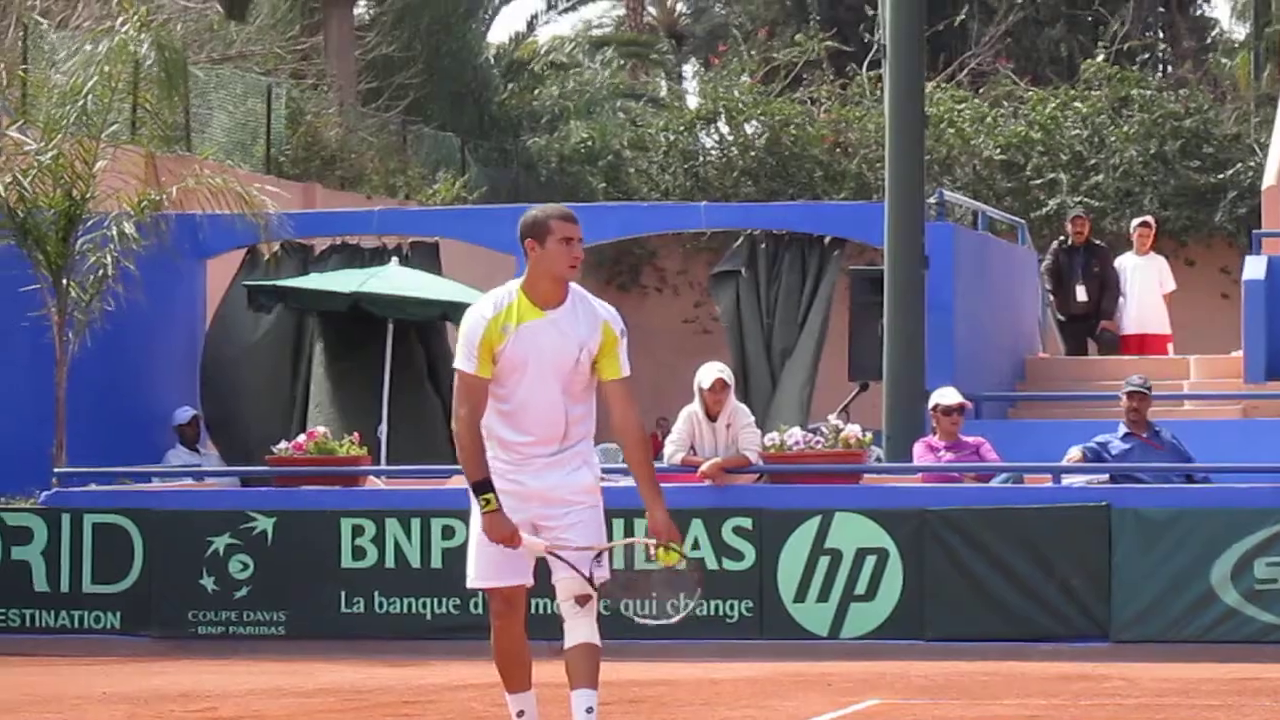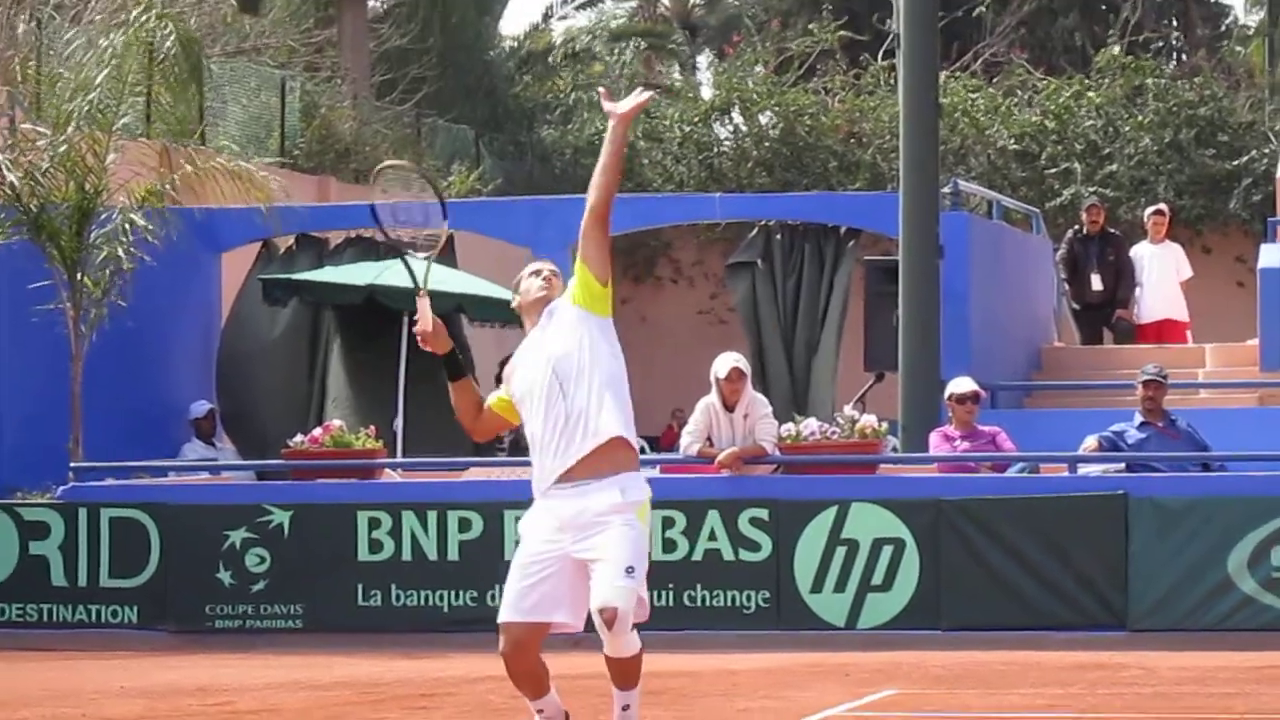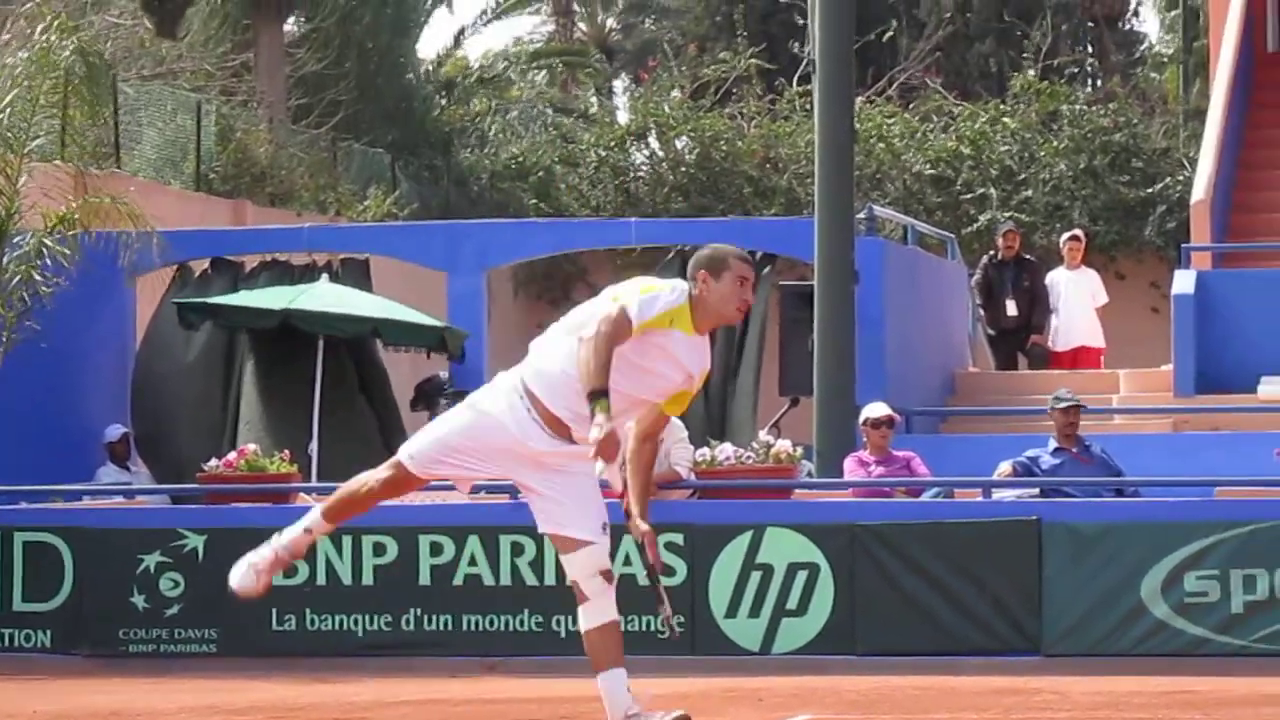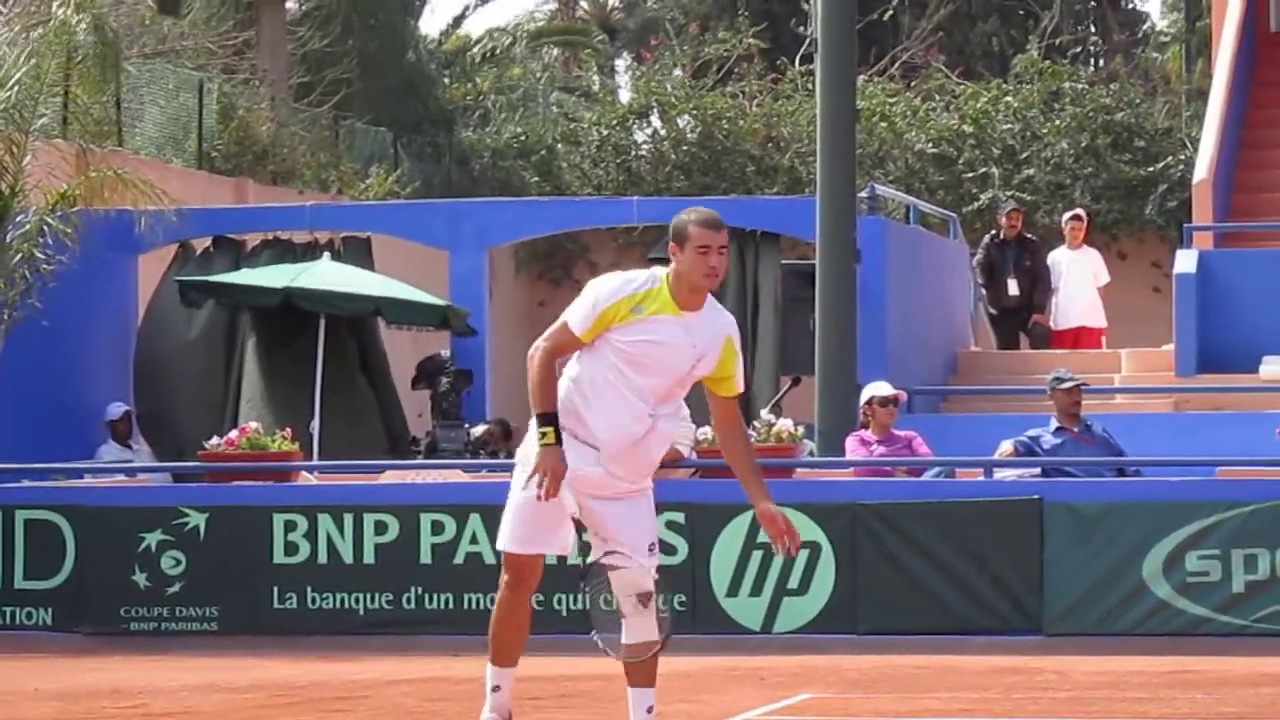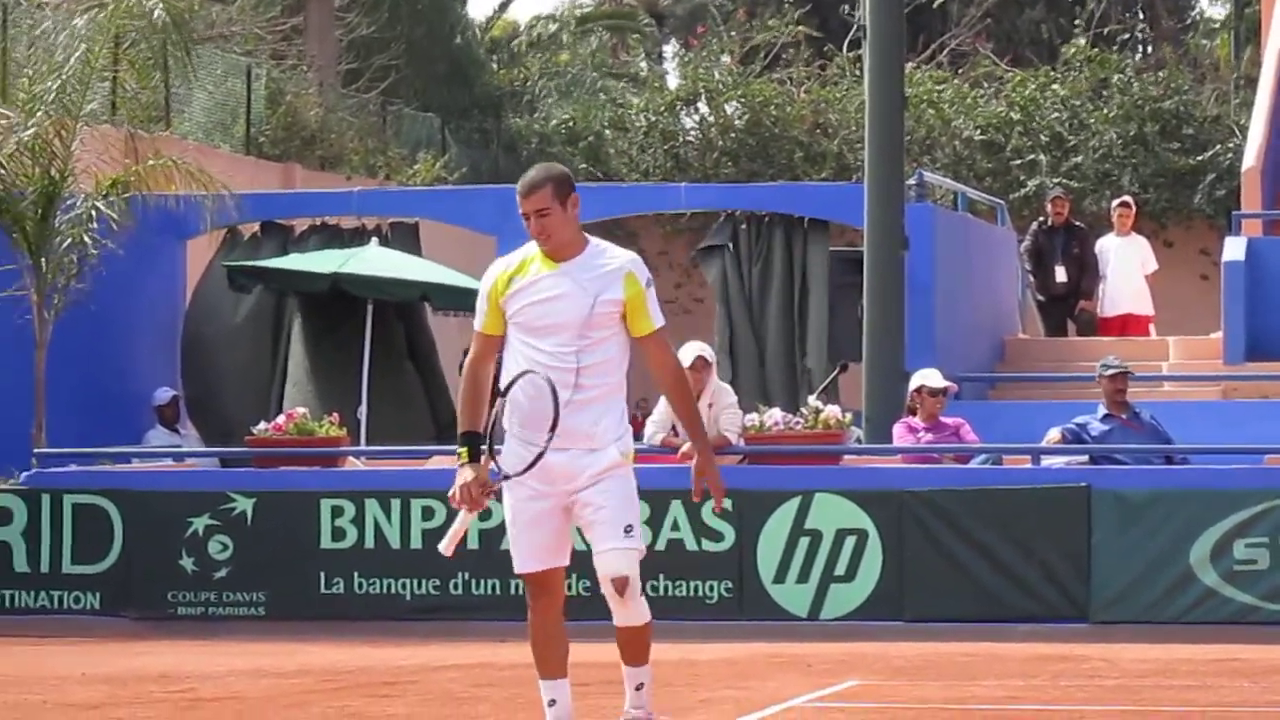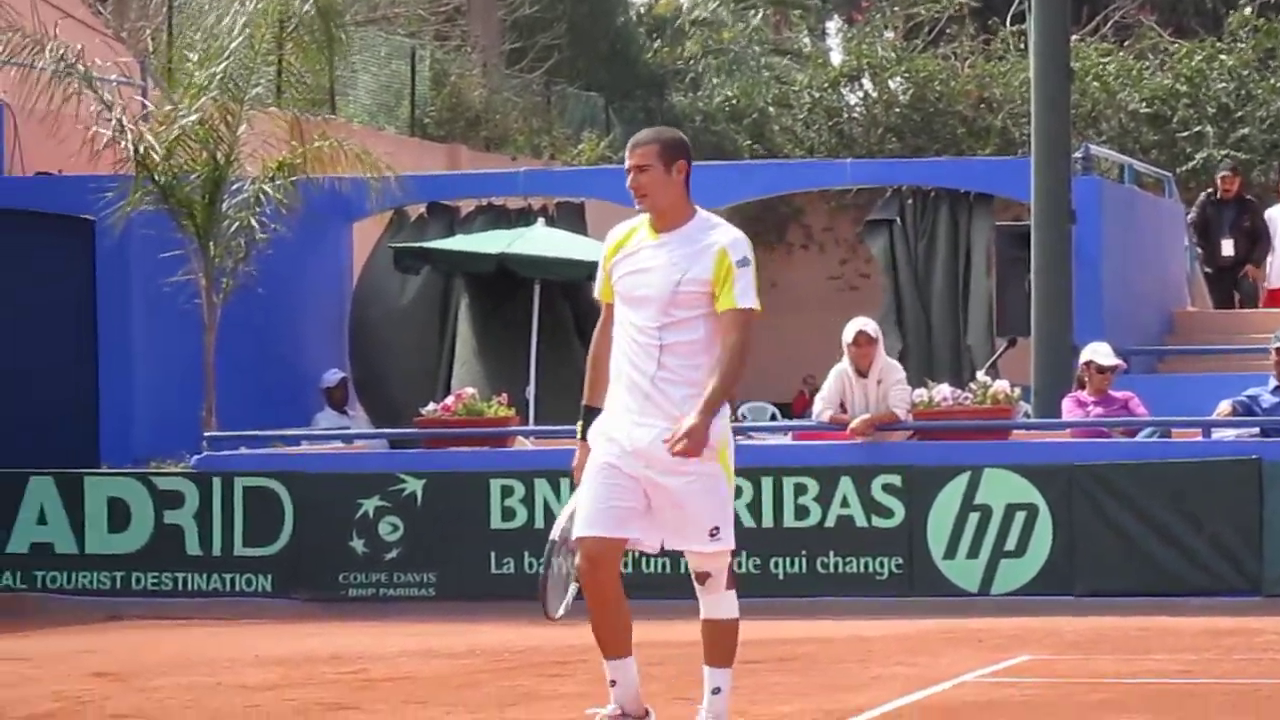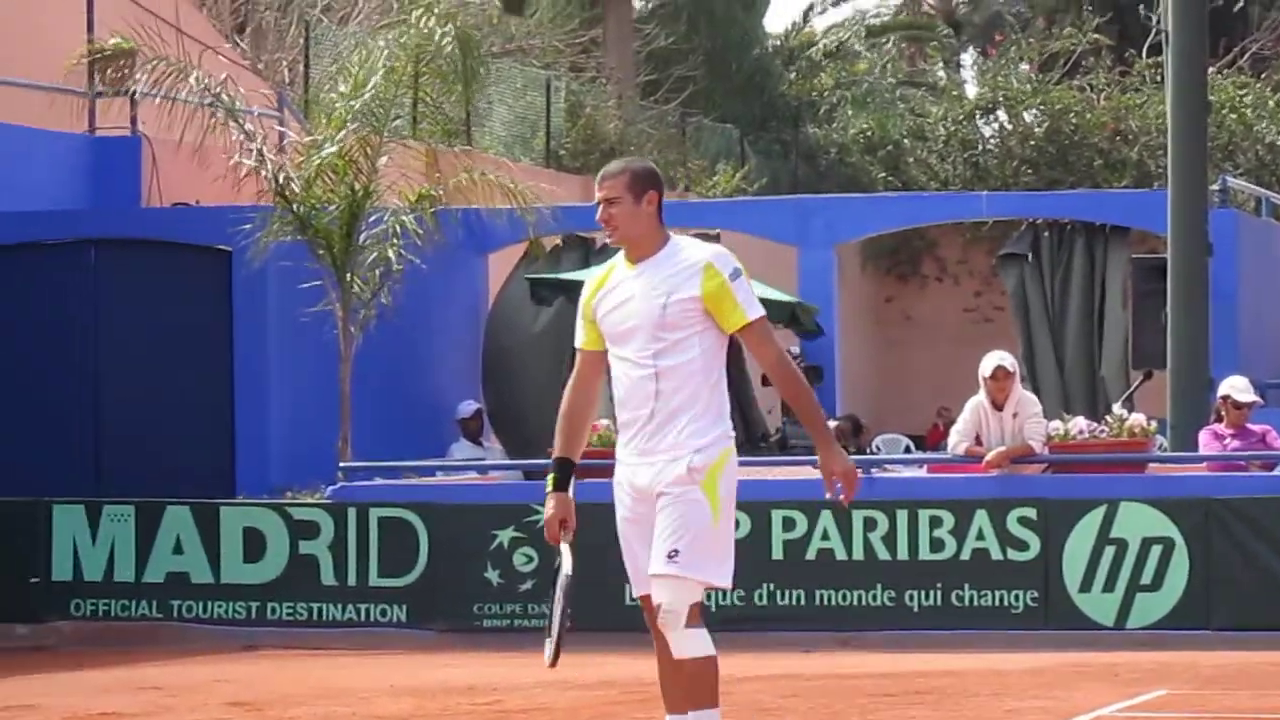
dt=0.7s
person 1, frame 1
left shoulder: (600, 320)
right shoulder: (487, 316)
left elbow: (624, 414)
right elbow: (466, 418)
left wrist: (655, 504)
right wrist: (488, 503)
left hip: (572, 482)
right hip: (501, 482)
left knee: (580, 602)
right knee: (506, 608)
person 1, frame 2
left shoulder: (583, 310)
right shoulder: (519, 368)
left elbow: (596, 213)
right elbow: (476, 423)
left wrist: (619, 124)
right wrist: (448, 355)
left hip: (613, 503)
right hip: (551, 512)
left knee: (614, 618)
right knee: (516, 646)
person 1, frame 3
left shoulder: (696, 365)
right shoulder: (660, 295)
left elbow: (646, 436)
right elbow: (599, 332)
left wrist: (639, 513)
right wrist: (600, 410)
left hip: (566, 453)
right hip: (517, 412)
left knee: (596, 575)
right knee: (392, 477)
right ankle: (294, 538)
person 1, frame 4
left shoulder: (722, 332)
right shoulder: (618, 292)
left elbow: (729, 422)
right elbow: (543, 352)
left wrist: (762, 502)
right wrist: (547, 440)
left hip: (627, 475)
right hip: (558, 457)
right knee: (519, 576)
person 1, frame 5
left shoulder: (624, 270)
right shoulder: (504, 275)
left elbow: (664, 364)
right elbow: (478, 366)
left wrist: (703, 450)
right wrist: (470, 456)
left hip: (602, 456)
right hip: (528, 460)
left knee: (621, 582)
right knee: (543, 592)
person 1, frame 6
left shoulder: (725, 246)
right shoulder: (619, 243)
left elbow: (736, 345)
left wrist: (704, 417)
right wrist: (588, 428)
left hip: (691, 440)
right hip: (618, 436)
left knee: (711, 574)
right knee: (595, 562)
person 1, frame 7
left shoulder: (708, 265)
right shoulder: (599, 286)
left elbow: (773, 358)
right elbow: (582, 389)
left wrist: (826, 443)
right wrist: (559, 485)
left hip: (696, 465)
right hip: (633, 475)
left knee: (677, 610)
right knee: (661, 618)
